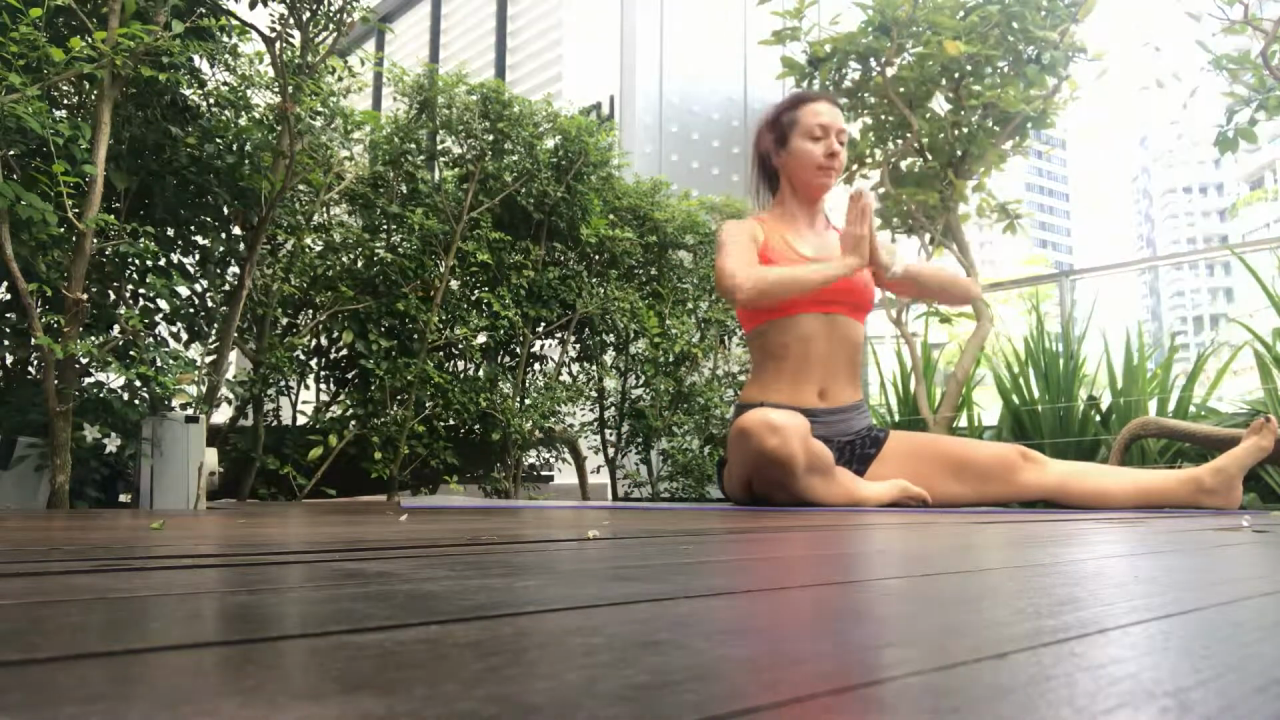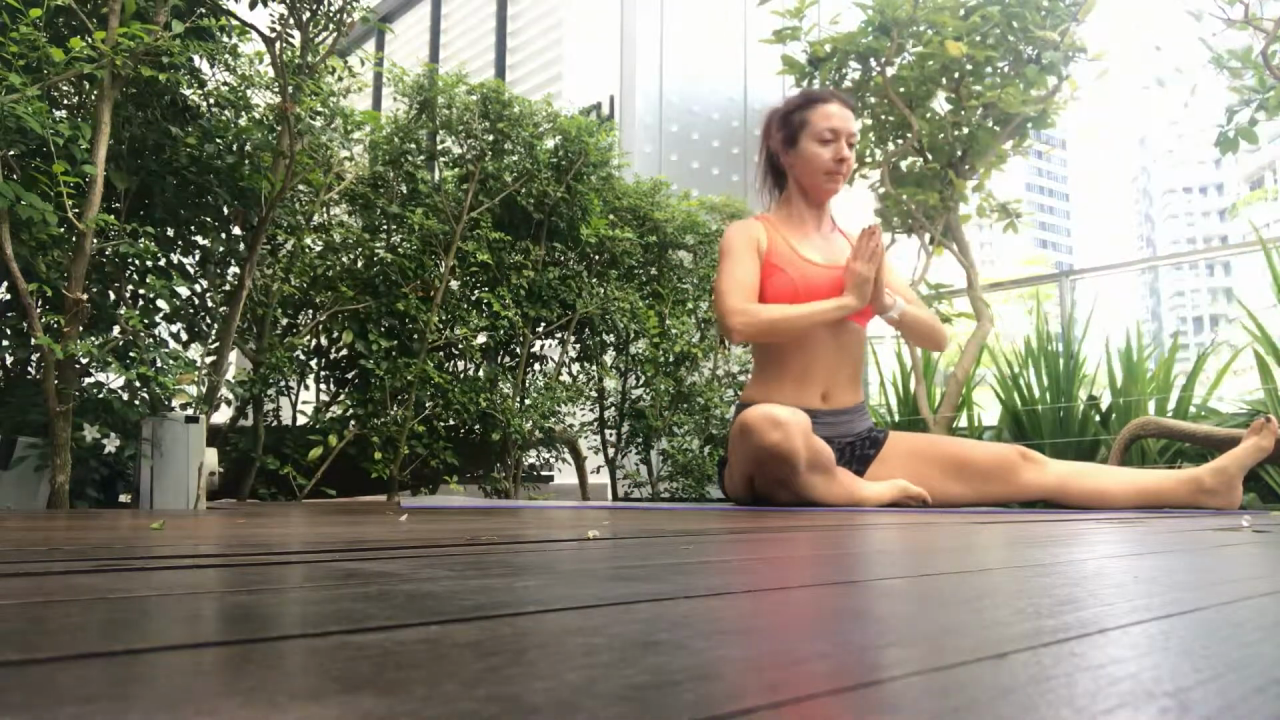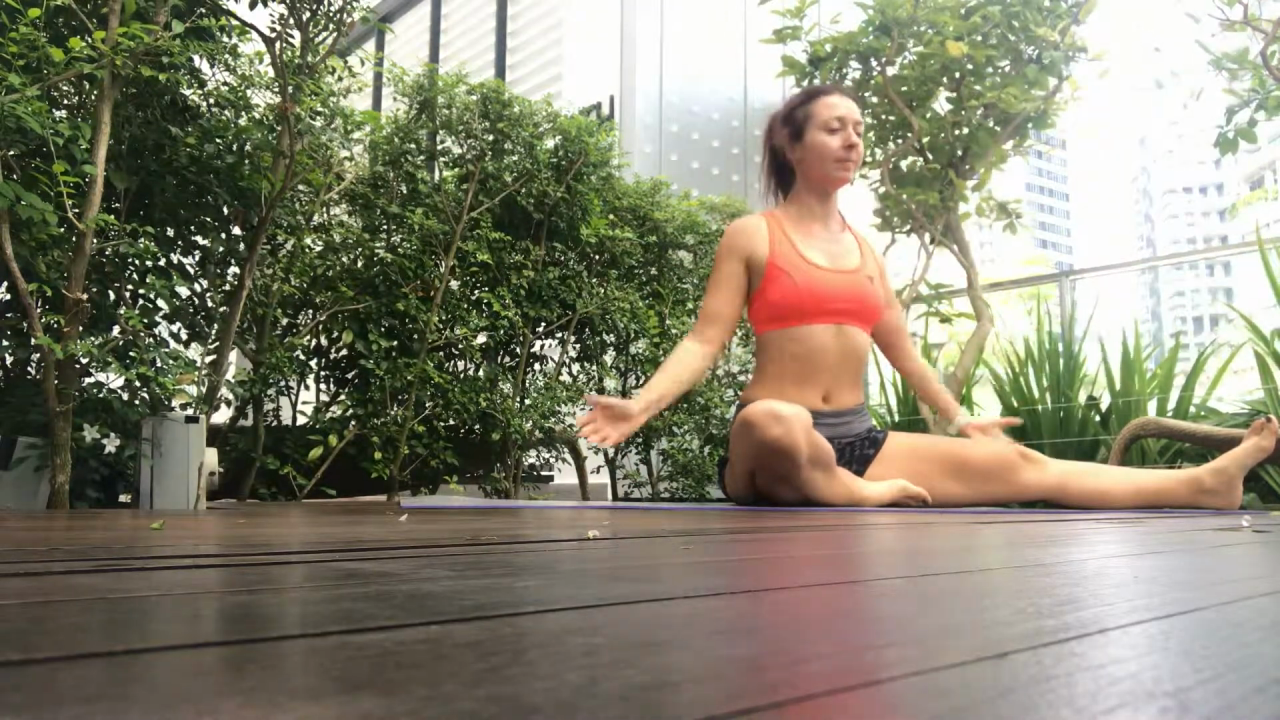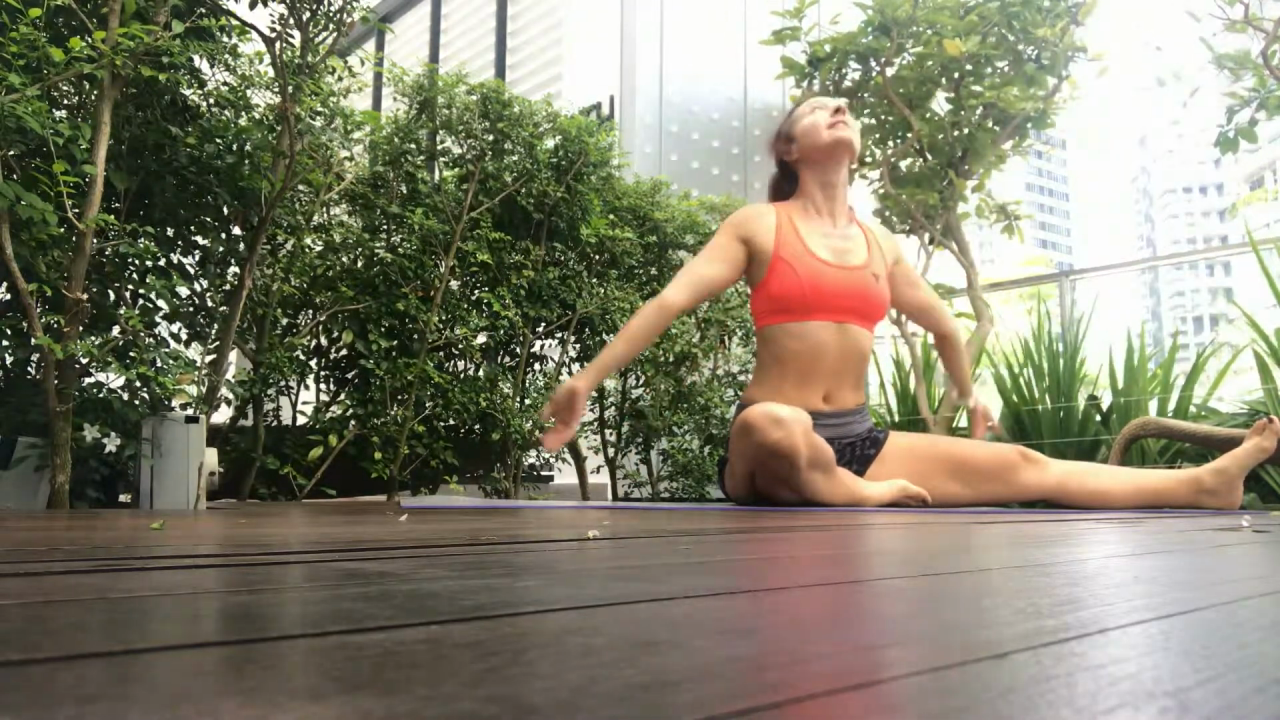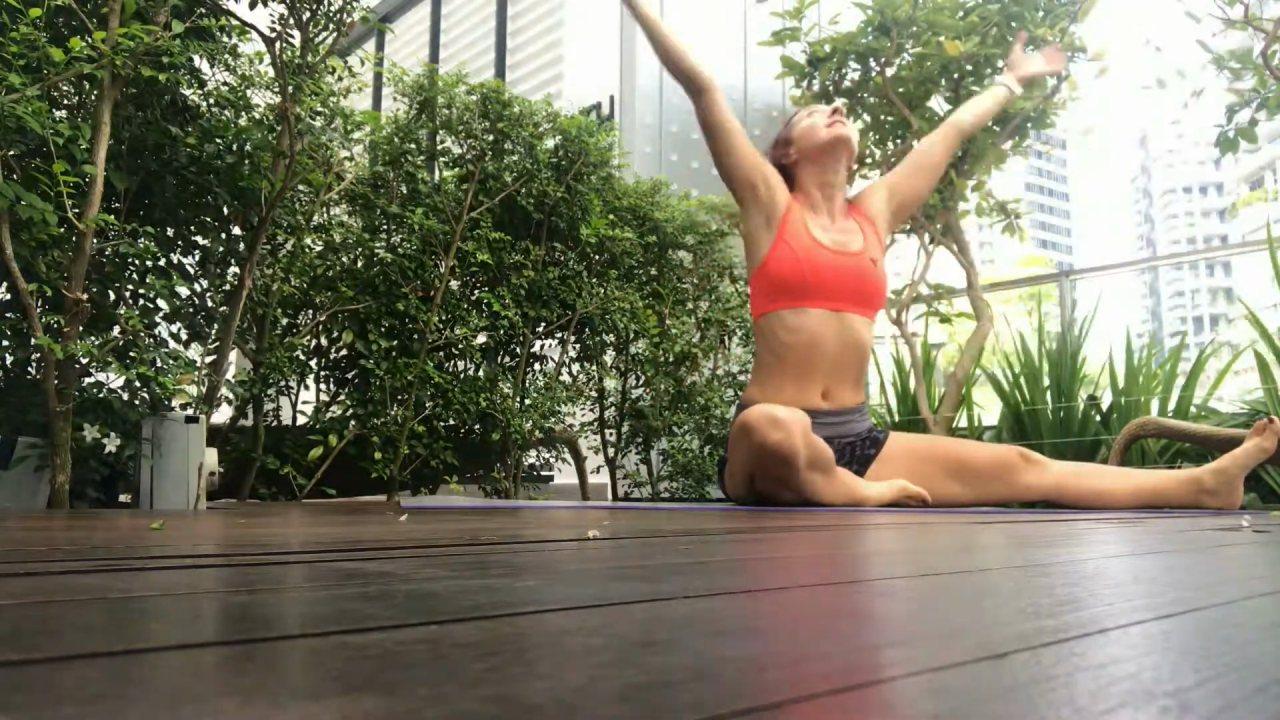
dt=0.5s
person 1, frame 1
left shoulder: (857, 241)
right shoulder: (744, 234)
left elbow: (965, 292)
right elbow: (741, 287)
left wrist: (883, 264)
right wrist: (844, 267)
left hip: (854, 436)
right hip: (771, 444)
left knee: (1021, 465)
right knee: (767, 432)
left ankle: (1201, 485)
right ankle: (865, 497)
person 1, frame 2
left shoulder: (861, 247)
right shoulder: (749, 236)
left elbow: (936, 337)
right elbow: (739, 323)
left wrist: (882, 300)
right wrist: (847, 300)
left hip: (857, 437)
right hip: (773, 445)
left knee: (1020, 466)
right knee: (771, 427)
left ankle: (1202, 484)
right ankle: (863, 497)
person 1, frame 3
left shoulder: (866, 249)
right shoulder: (752, 236)
left elbow: (903, 352)
right elbow: (704, 340)
left wrist: (961, 420)
right wrist: (636, 408)
left hip: (860, 438)
right hip: (769, 448)
left knee: (1019, 464)
right knee: (773, 422)
left ankle: (1200, 484)
right ankle: (863, 497)
person 1, frame 4
left shoulder: (878, 242)
right shoulder: (760, 225)
left elbow: (941, 322)
right elbow: (671, 299)
left wrist: (968, 393)
right wrist: (589, 378)
left hip: (863, 438)
right hip: (774, 444)
left knee: (1021, 465)
right knee: (774, 426)
left ankle: (1201, 483)
right ankle: (864, 499)
person 1, frame 5
left shoulder: (872, 214)
right shoulder: (769, 207)
left elbow: (948, 134)
right elbow: (702, 89)
left wrist: (1012, 81)
left hip: (856, 439)
right hip: (778, 438)
left knee: (1018, 466)
right knee: (773, 435)
left ankle: (1202, 483)
right ankle: (865, 500)
